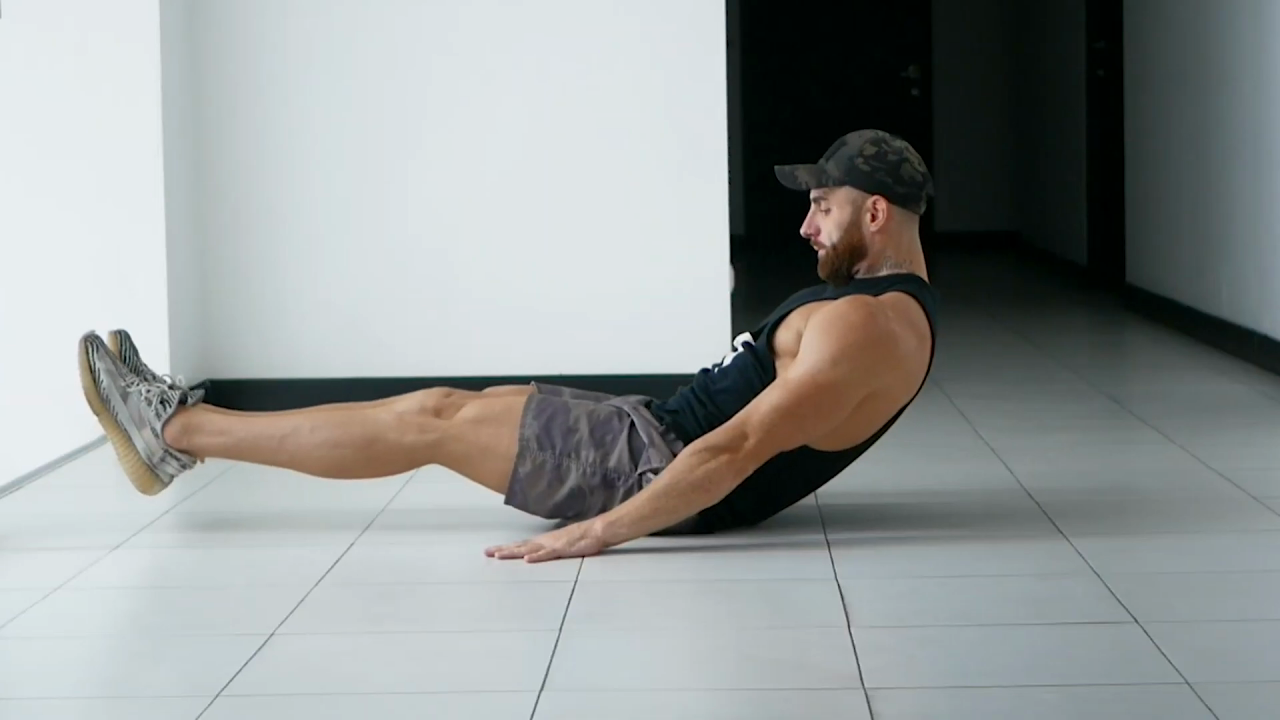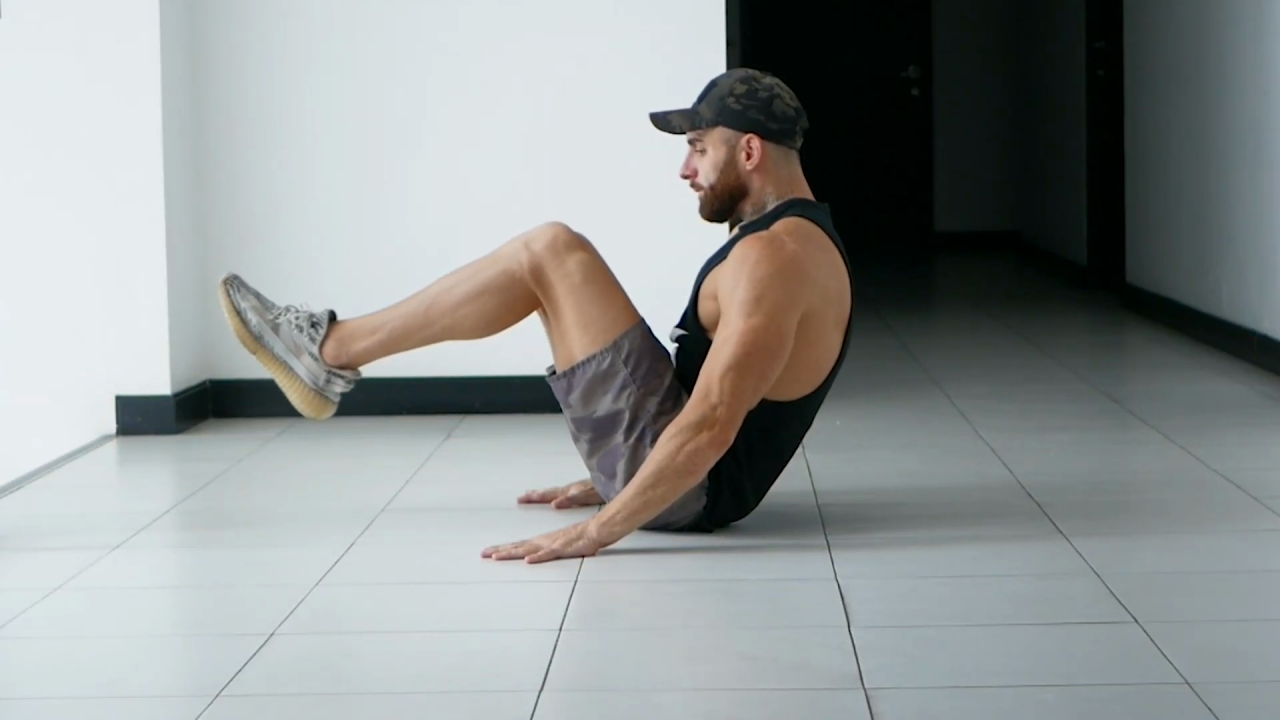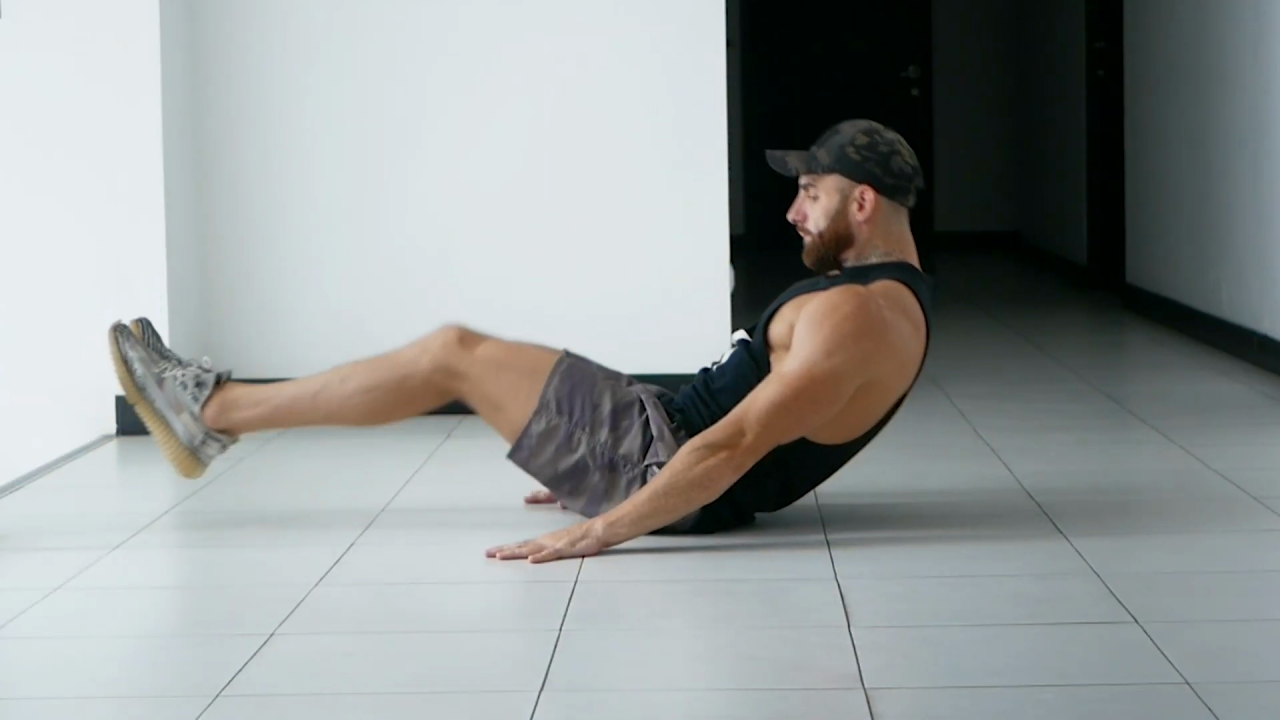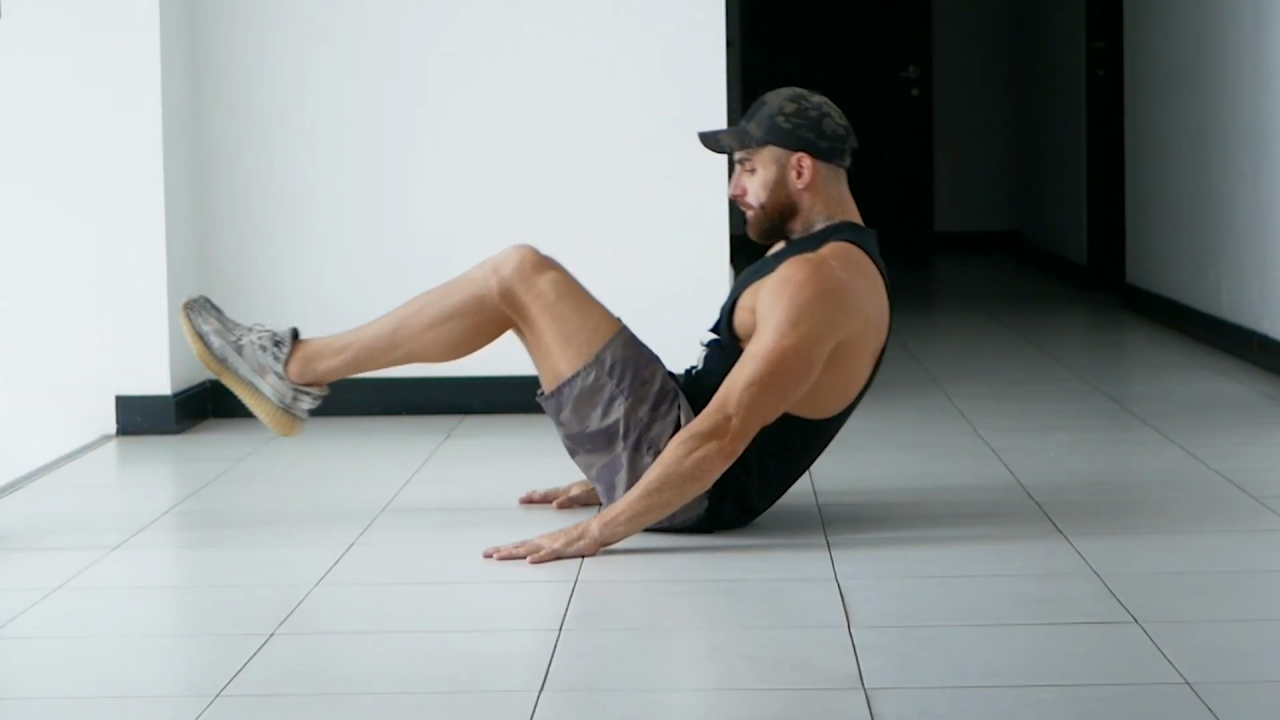
dt=1s
person 1, frame 1
left shoulder: (868, 327)
right shoulder: (880, 302)
left elbow: (738, 451)
left wrist: (598, 532)
right wrist: (607, 496)
left hip: (660, 467)
right hip: (664, 444)
left knee: (431, 423)
right knee: (444, 412)
left ankle: (177, 430)
right ankle: (184, 423)
person 1, frame 2
left shoulder: (773, 256)
right shoulder: (796, 240)
left elbow: (710, 425)
left wrist: (596, 531)
right wrist: (607, 479)
left hip: (689, 486)
right hip: (684, 468)
left knee: (551, 250)
right knee: (553, 265)
left ankle: (328, 352)
right ankle: (329, 347)
person 1, frame 3
left shoulder: (860, 315)
right shoulder: (880, 289)
left elbow: (734, 449)
left wrist: (598, 533)
right wrist: (602, 485)
left hip: (664, 463)
right hip: (671, 447)
left knee: (454, 352)
right knee: (470, 356)
left ankle: (209, 410)
right ankle: (223, 407)
person 1, frame 4
left shoulder: (817, 280)
right shoulder: (835, 262)
left elbow: (723, 435)
left wrist: (600, 530)
right wrist: (609, 474)
left hip: (690, 487)
right hip: (681, 461)
left knee: (519, 273)
right knee: (522, 284)
left ankle: (293, 369)
right ankle: (299, 363)
